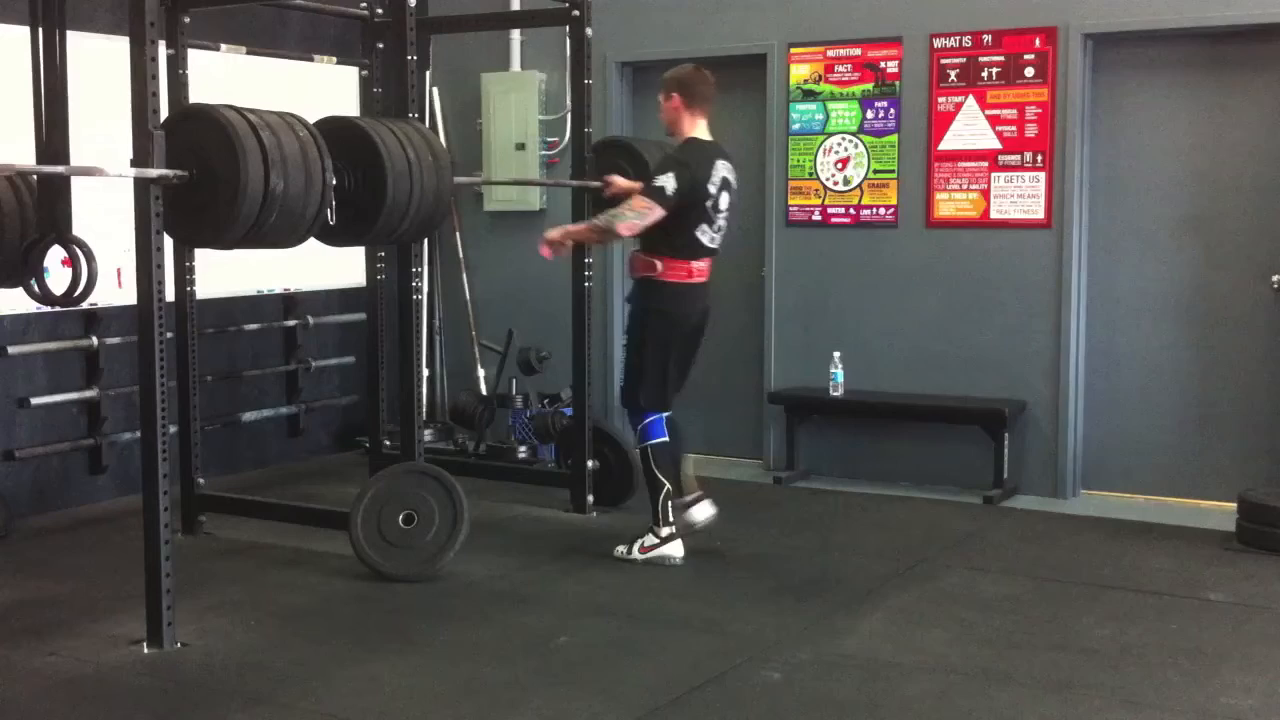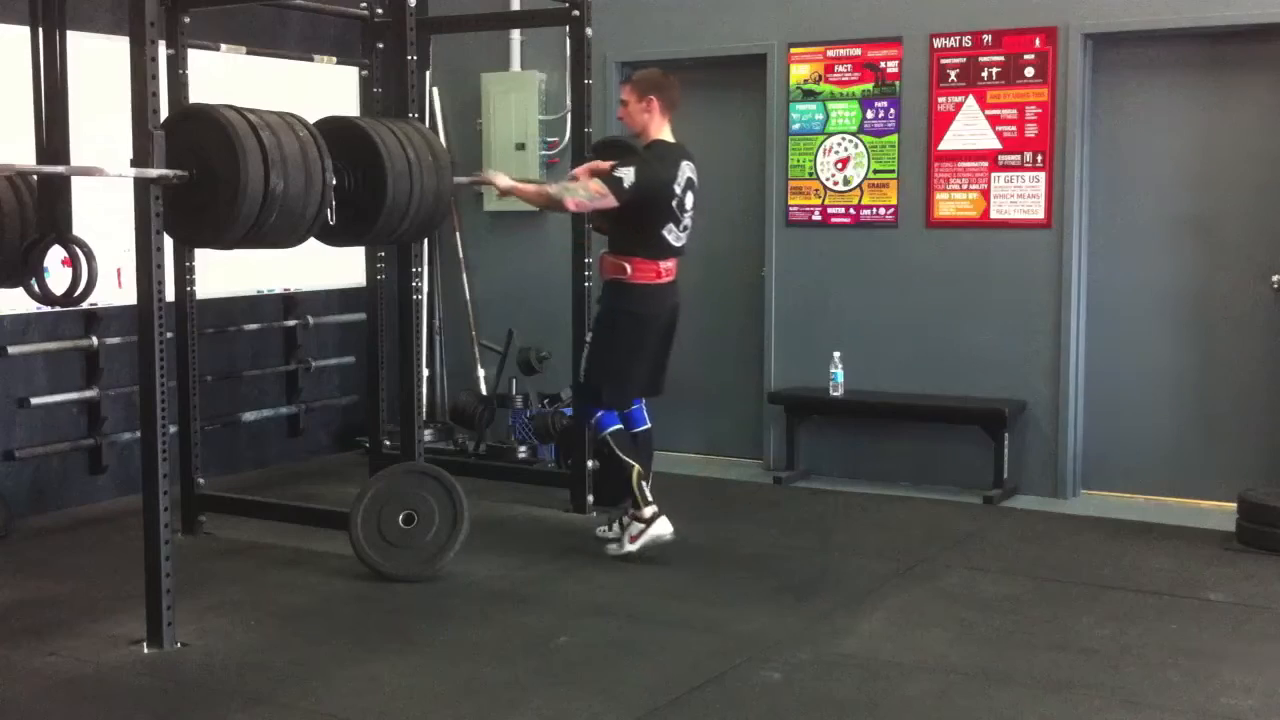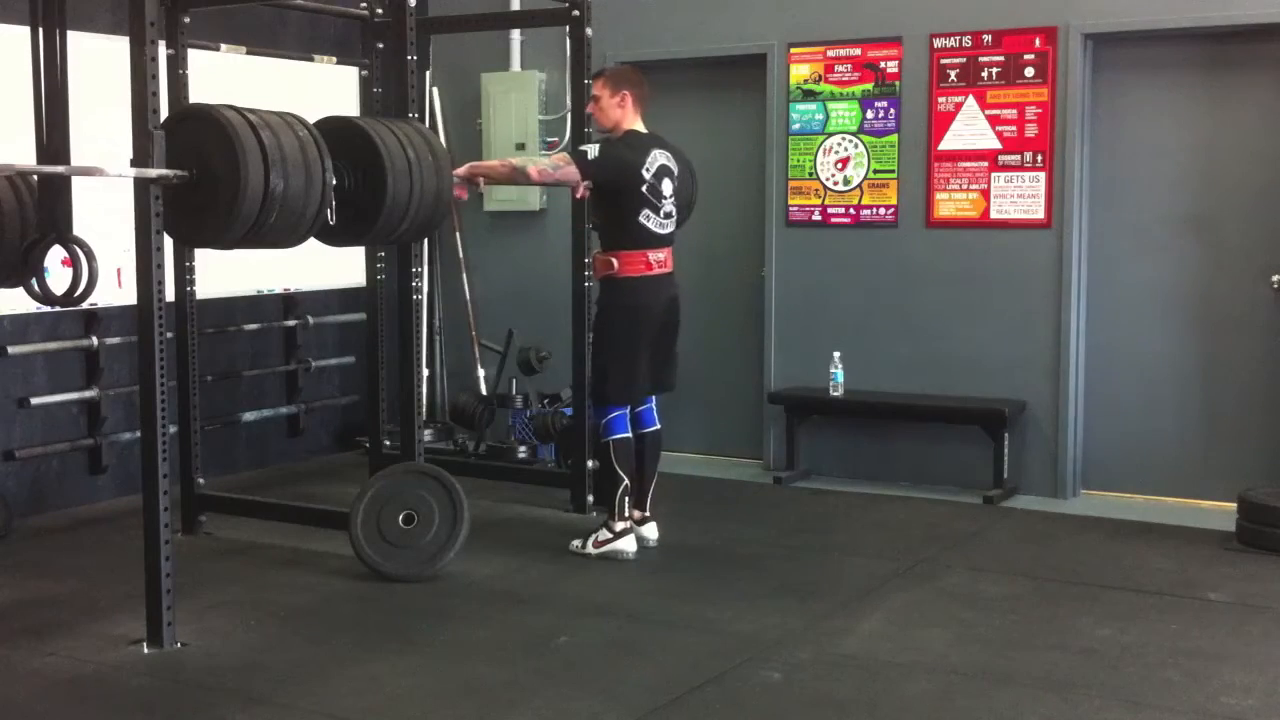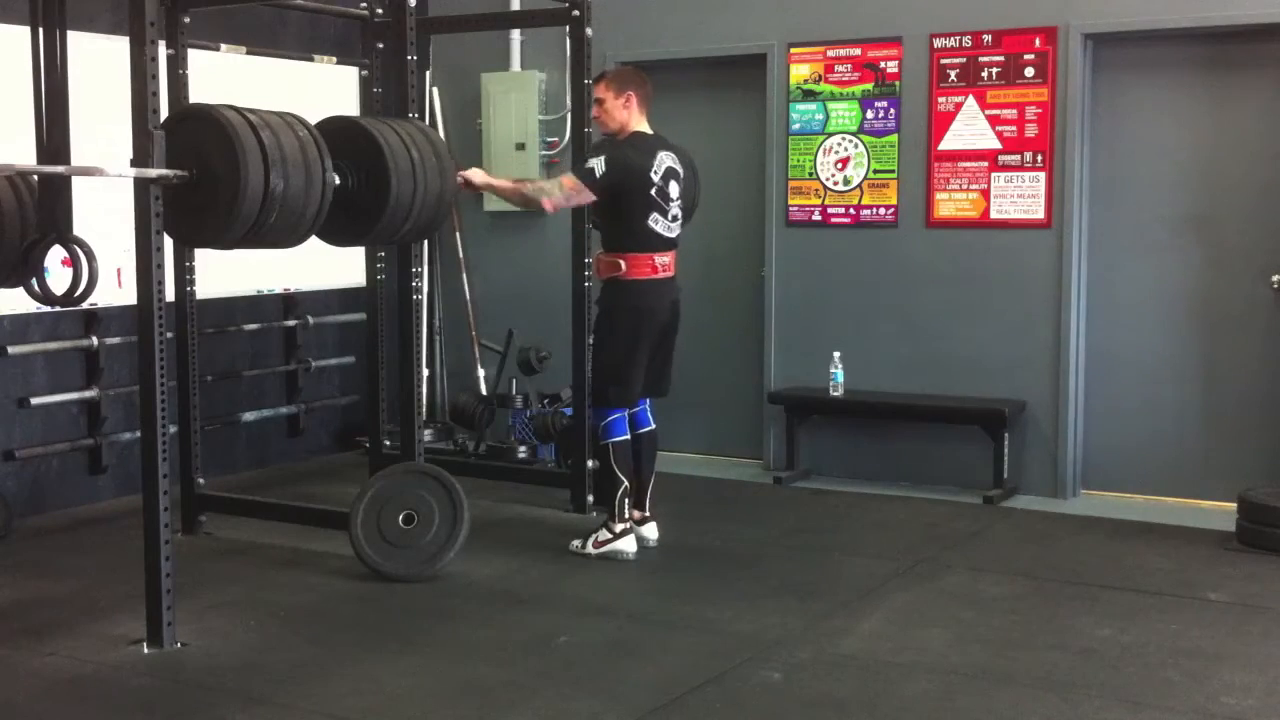
dt=0.3s
person 1, frame 1
left shoulder: (681, 163)
right shoulder: (719, 161)
left elbow: (626, 224)
left wrist: (566, 232)
right wrist: (633, 187)
left hip: (664, 296)
right hip: (694, 294)
left knee: (645, 408)
right knee: (656, 402)
left ankle: (664, 536)
right ankle: (690, 498)
person 1, frame 2
left shoulder: (648, 166)
right shoulder: (680, 160)
left elbow: (573, 200)
left wrist: (509, 187)
right wrist: (601, 168)
left hip: (633, 297)
right hip: (661, 295)
left knee: (598, 403)
right knee: (629, 402)
left ankle: (645, 512)
right ankle: (634, 511)
person 1, frame 3
left shoulder: (616, 153)
right shoulder: (663, 151)
left elbow: (535, 169)
left wrist: (474, 169)
right wrist: (593, 187)
left hip: (628, 291)
right hip: (662, 288)
left knee: (613, 404)
right knee: (643, 401)
left ankle: (619, 528)
right ankle: (642, 516)
person 1, frame 4
left shoulder: (622, 157)
right shoulder: (668, 154)
left elbow: (548, 198)
left wrist: (485, 181)
right wrist: (601, 195)
left hip: (630, 293)
right hip: (663, 291)
left knee: (611, 407)
right knee: (638, 403)
left ankle: (619, 528)
right ankle: (642, 516)
